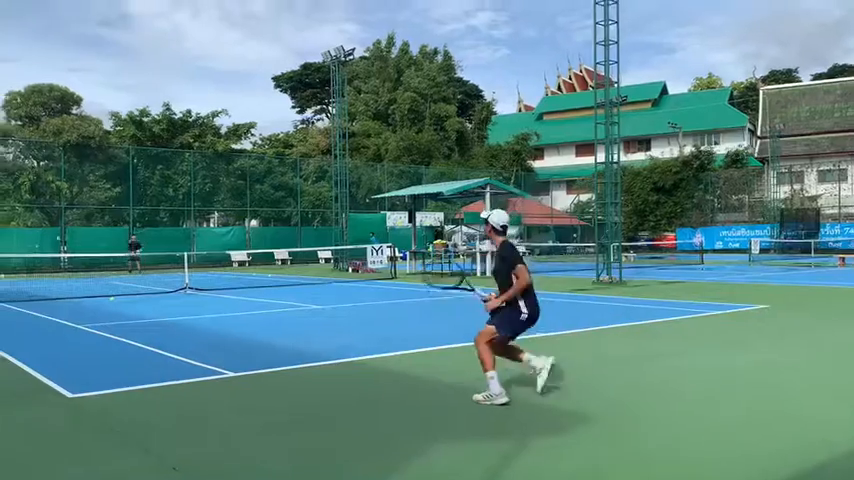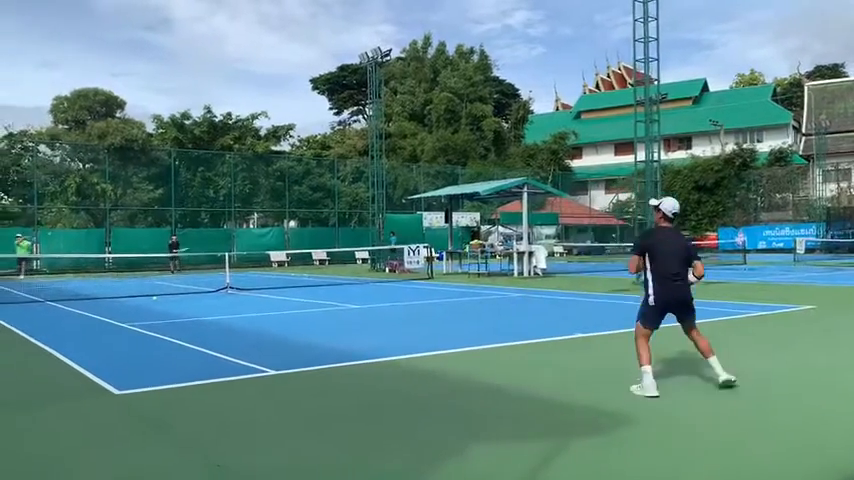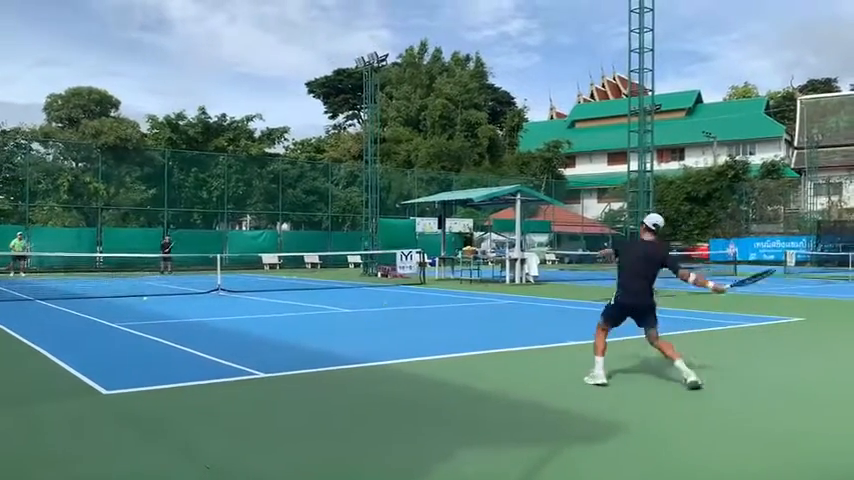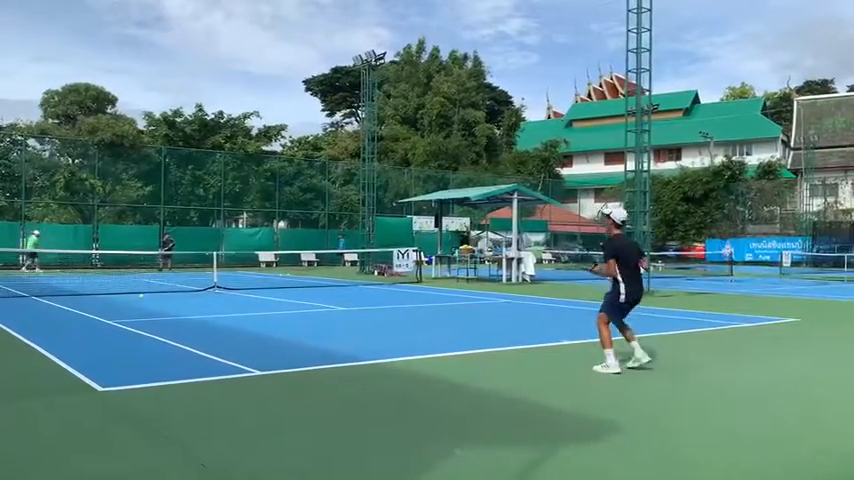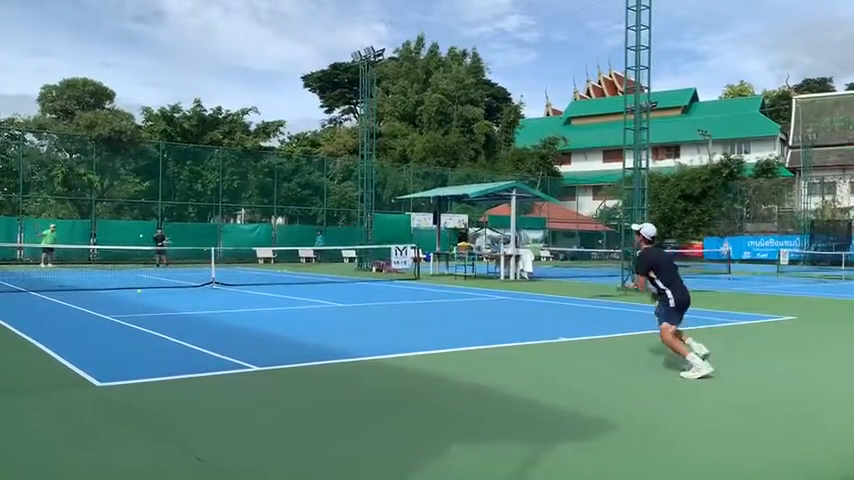
dt=1s
person 1, frame 1
left shoulder: (506, 251)
right shoulder: (502, 250)
left elbow: (525, 280)
left wrist: (500, 299)
right wrist: (497, 298)
left hip: (523, 309)
right hip: (519, 308)
left knee: (482, 340)
right knee: (496, 345)
left ankle: (496, 392)
right ankle: (538, 362)
person 1, frame 2
left shoulder: (647, 236)
right shoulder: (683, 241)
left elbow: (633, 269)
right elbow: (699, 272)
left hip: (658, 294)
right hip: (682, 295)
left knee: (641, 336)
right knee: (693, 332)
left ankle: (648, 383)
right ankle: (720, 373)
person 1, frame 3
left shoulder: (627, 245)
right shoulder: (661, 252)
left elbow: (607, 253)
right elbow: (685, 276)
right wrist: (711, 285)
left hip: (622, 299)
right hip: (645, 302)
left knee: (601, 330)
right knee: (656, 340)
left ankle: (598, 373)
right ankle: (687, 373)
person 1, frame 4
left shoulder: (611, 242)
right shoulder: (630, 242)
left elbow: (611, 272)
right elbow: (644, 264)
left wrist: (599, 270)
left hip: (622, 290)
right hip: (635, 290)
left knee: (602, 321)
right knee: (618, 321)
left ankle: (611, 363)
right ankle: (639, 354)
person 1, frame 5
left shoulder: (643, 257)
right shoulder: (661, 253)
right wrist: (656, 292)
left hip: (672, 299)
right hip: (682, 296)
left knee: (666, 336)
right knee: (669, 329)
left ankle: (700, 366)
right ankle: (697, 348)
